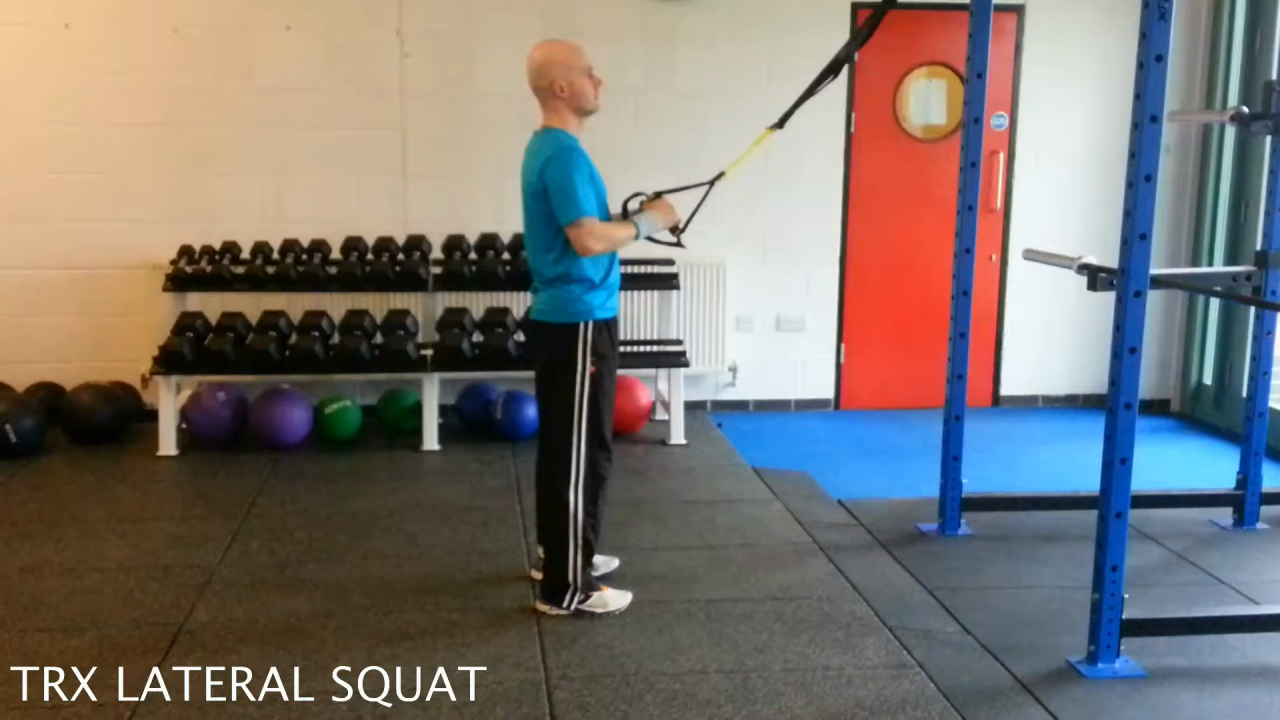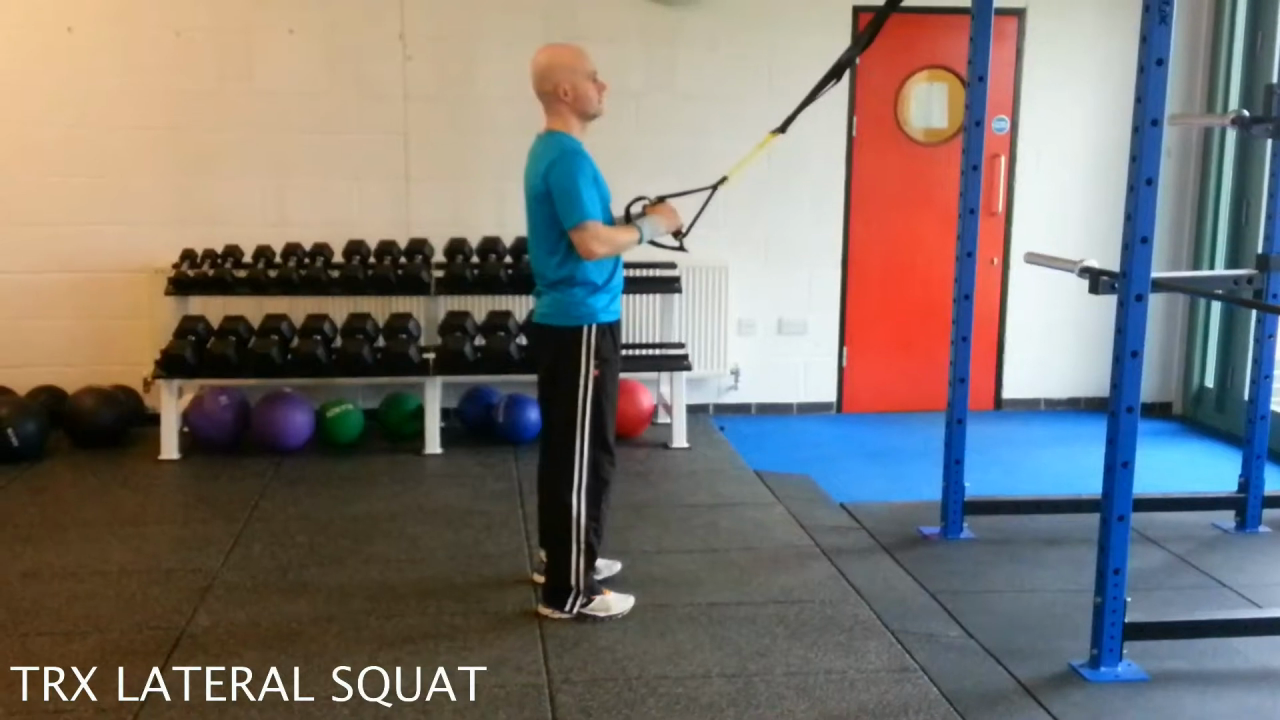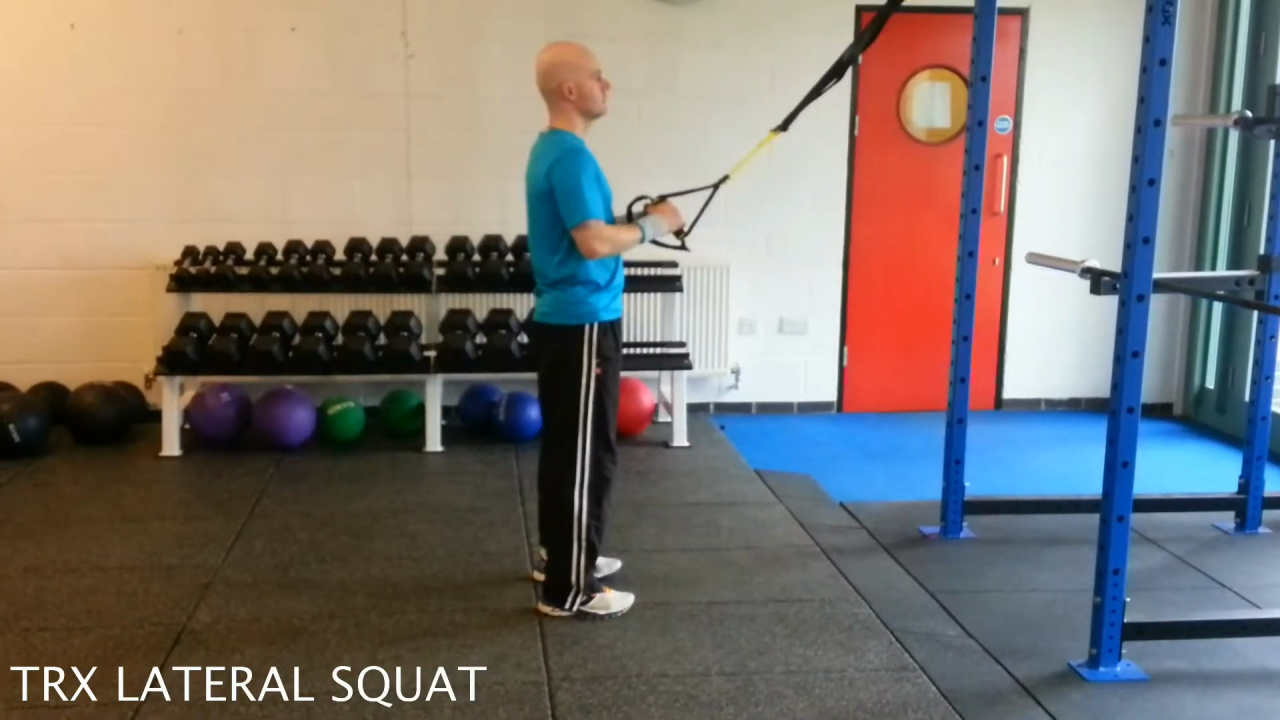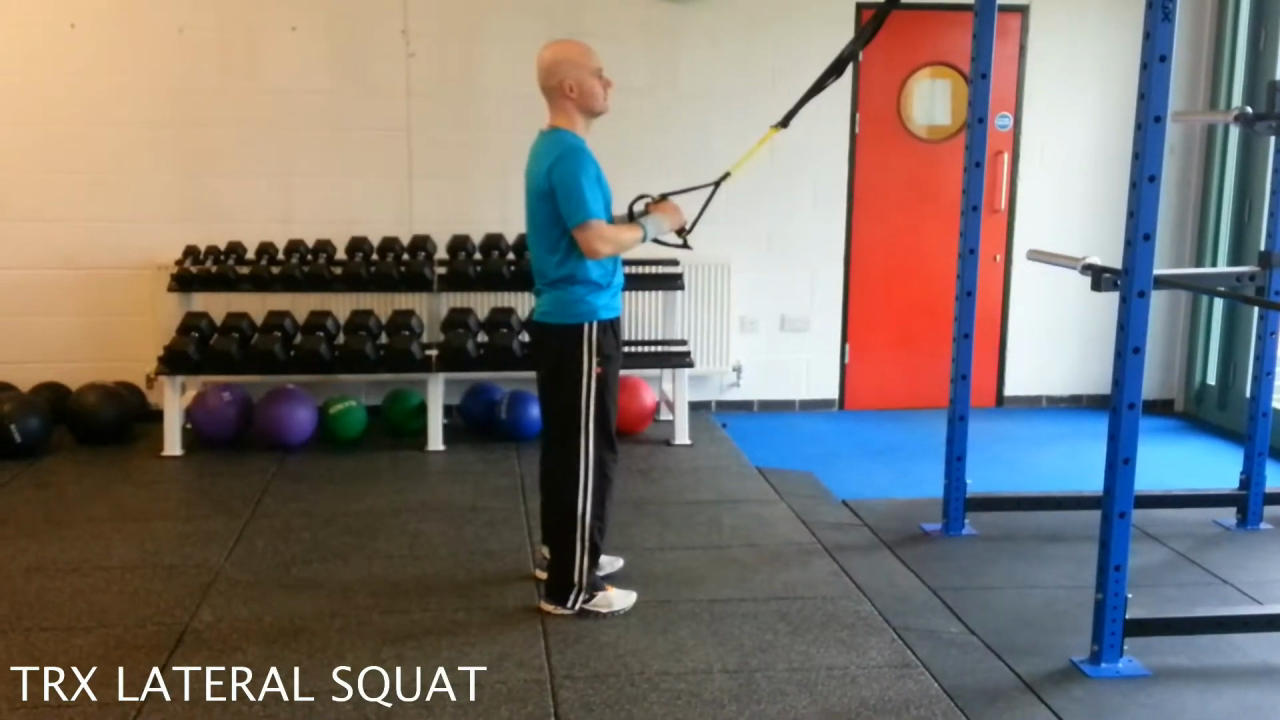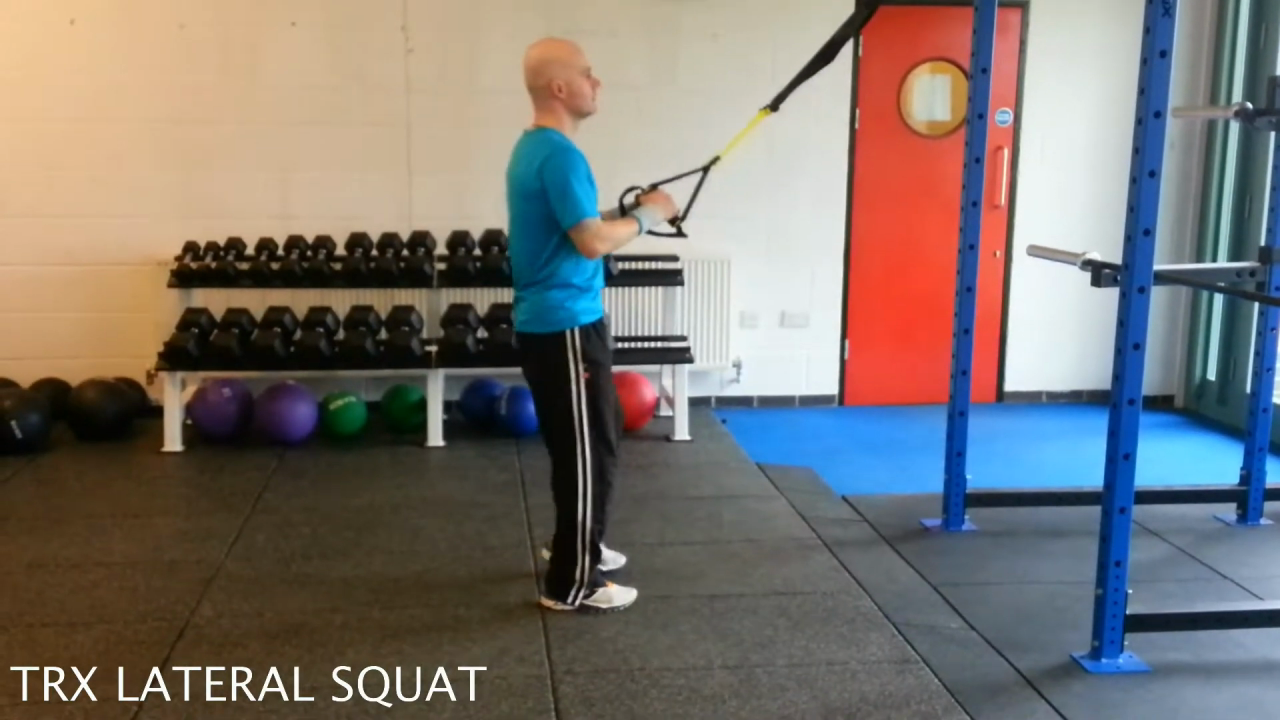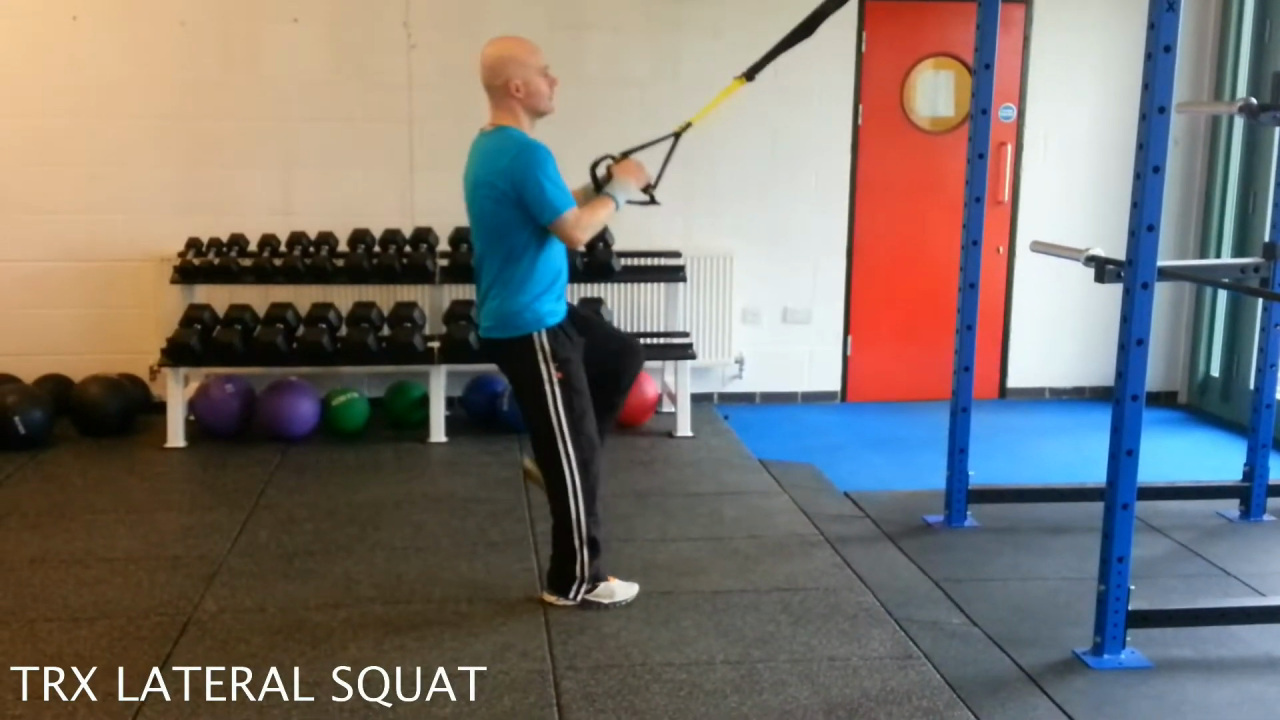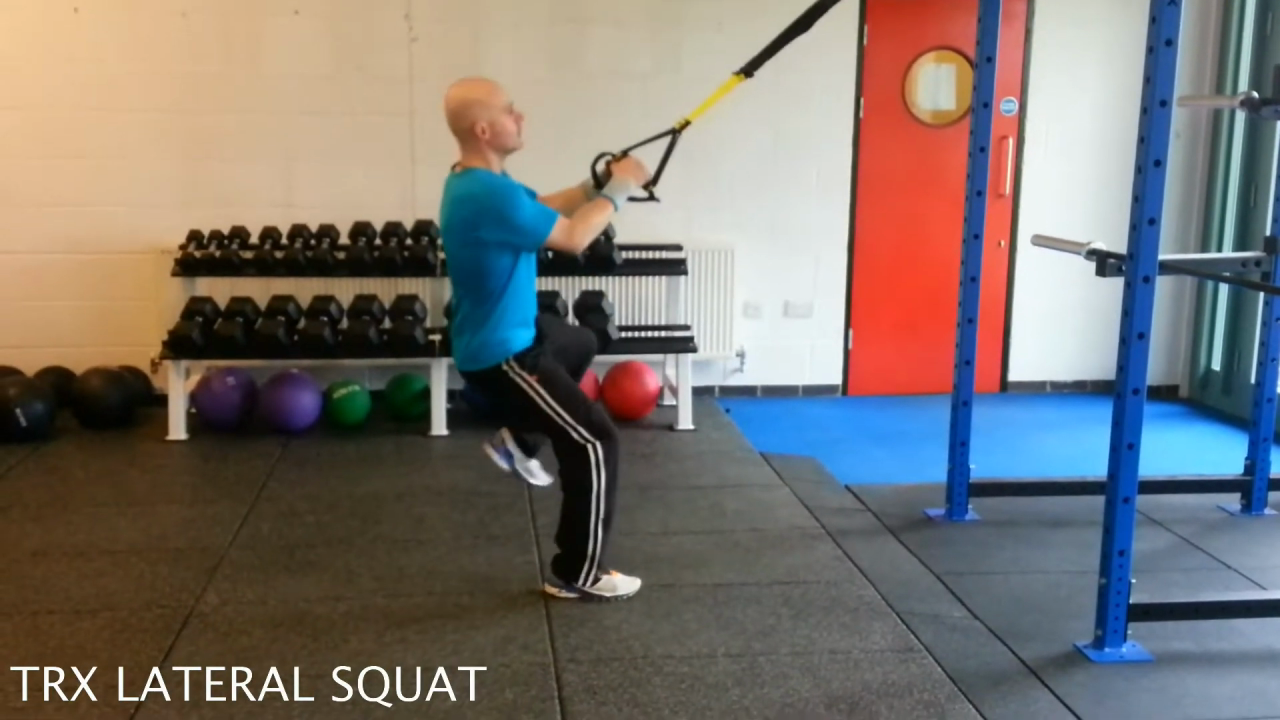
dt=0.5s
person 1, frame 1
left shoulder: (549, 147)
right shoulder: (563, 153)
right elbow: (587, 240)
left wrist: (633, 217)
right wrist: (648, 222)
left hip: (564, 317)
right hip: (577, 323)
left knee: (563, 448)
right knee: (581, 454)
left ankle: (560, 554)
right ankle: (566, 586)
person 1, frame 2
left shoulder: (551, 151)
right shoulder: (567, 157)
right elbow: (591, 244)
left wrist: (633, 221)
right wrist: (650, 226)
left hip: (565, 320)
right hip: (580, 326)
left knee: (564, 449)
right knee: (585, 458)
left ankle: (561, 558)
right ankle: (568, 590)
person 1, frame 3
left shoulder: (553, 149)
right shoulder: (570, 156)
right elbow: (593, 242)
left wrist: (635, 220)
right wrist: (651, 225)
left hip: (565, 319)
right hip: (581, 325)
left knee: (565, 448)
right knee: (586, 455)
left ankle: (559, 554)
right ankle: (568, 587)
person 1, frame 4
left shoulder: (553, 147)
right shoulder: (571, 155)
right elbow: (595, 242)
left wrist: (637, 219)
right wrist: (654, 224)
left hip: (562, 318)
right hip: (581, 324)
left knee: (567, 446)
right knee: (589, 455)
left ankle: (561, 553)
right ankle: (570, 586)
person 1, frame 5
left shoulder: (534, 148)
right shoulder: (559, 156)
right elbow: (592, 241)
left wrist: (626, 212)
right wrist: (647, 215)
left hip: (552, 321)
right hip: (566, 327)
left knee: (589, 441)
right knee: (590, 452)
left ankle: (575, 546)
right ankle: (571, 584)
person 1, frame 6
left shoulder: (492, 146)
right shoulder: (522, 153)
right elbow: (576, 232)
left wrist: (599, 188)
right wrist: (620, 189)
left hip: (534, 311)
right hip: (528, 328)
left knee: (625, 357)
right knee: (577, 453)
left ankle: (551, 453)
right ankle: (574, 582)
person 1, frame 7
left shoulder: (479, 181)
right shoulder: (486, 194)
left elbow: (543, 212)
right elbow: (572, 238)
left wrist: (600, 183)
right wrist: (619, 189)
left hip: (510, 332)
right hip: (501, 353)
left knee: (580, 345)
right knee: (596, 442)
left ankle: (515, 438)
right ankle: (577, 574)
